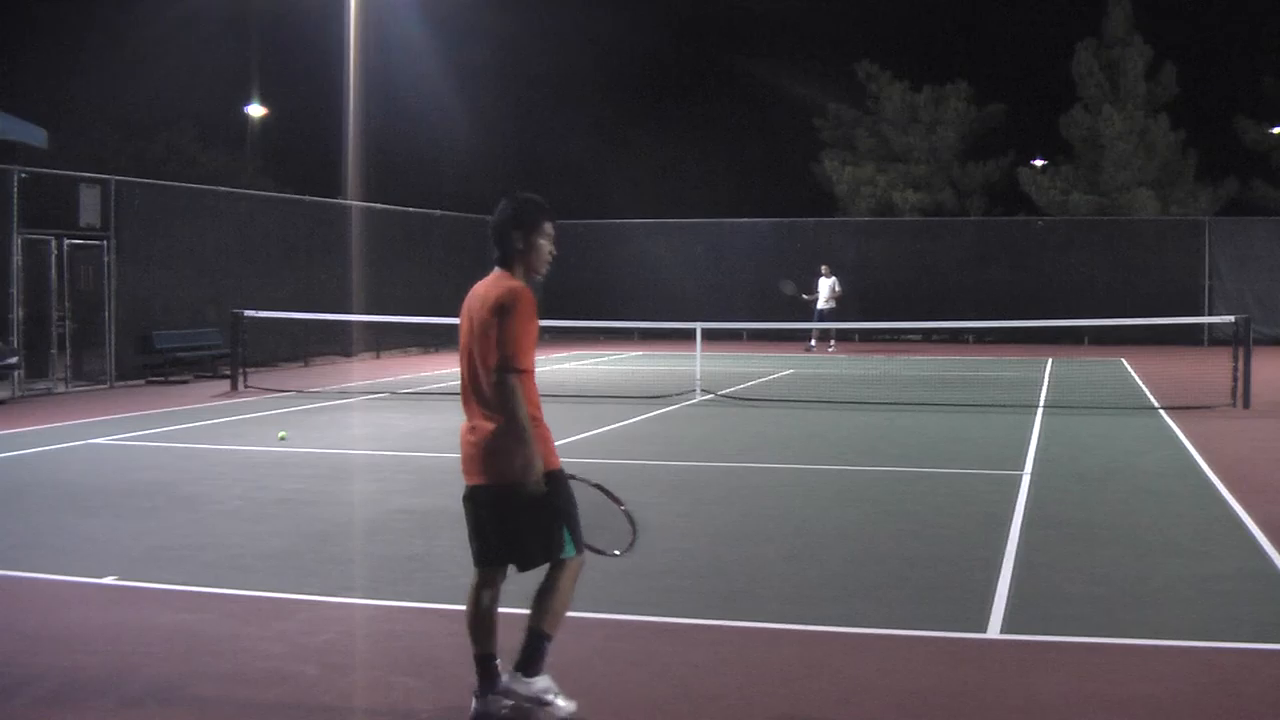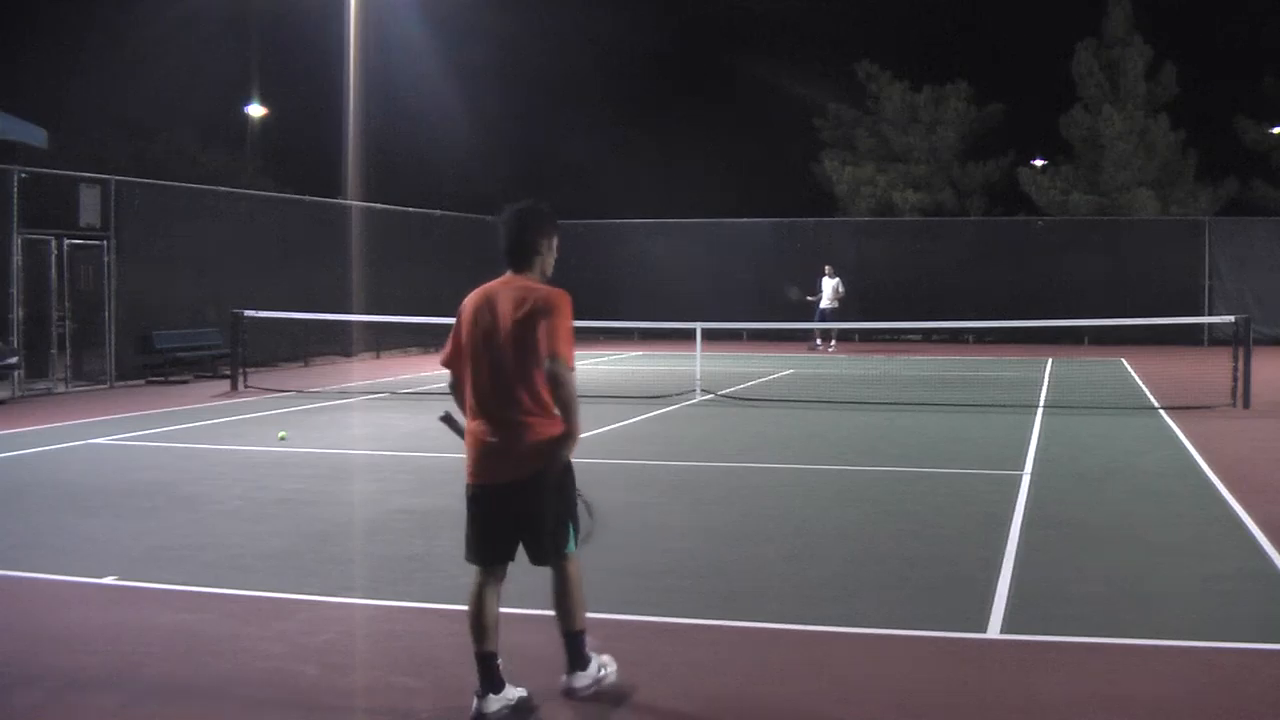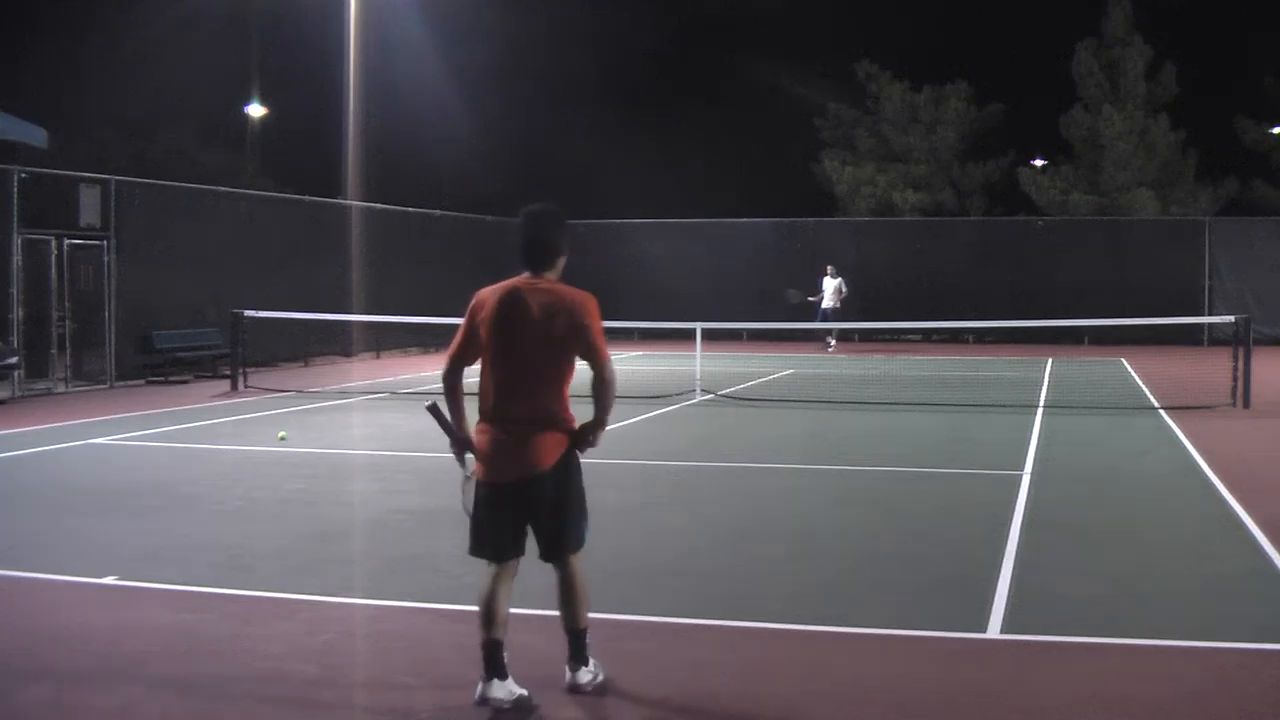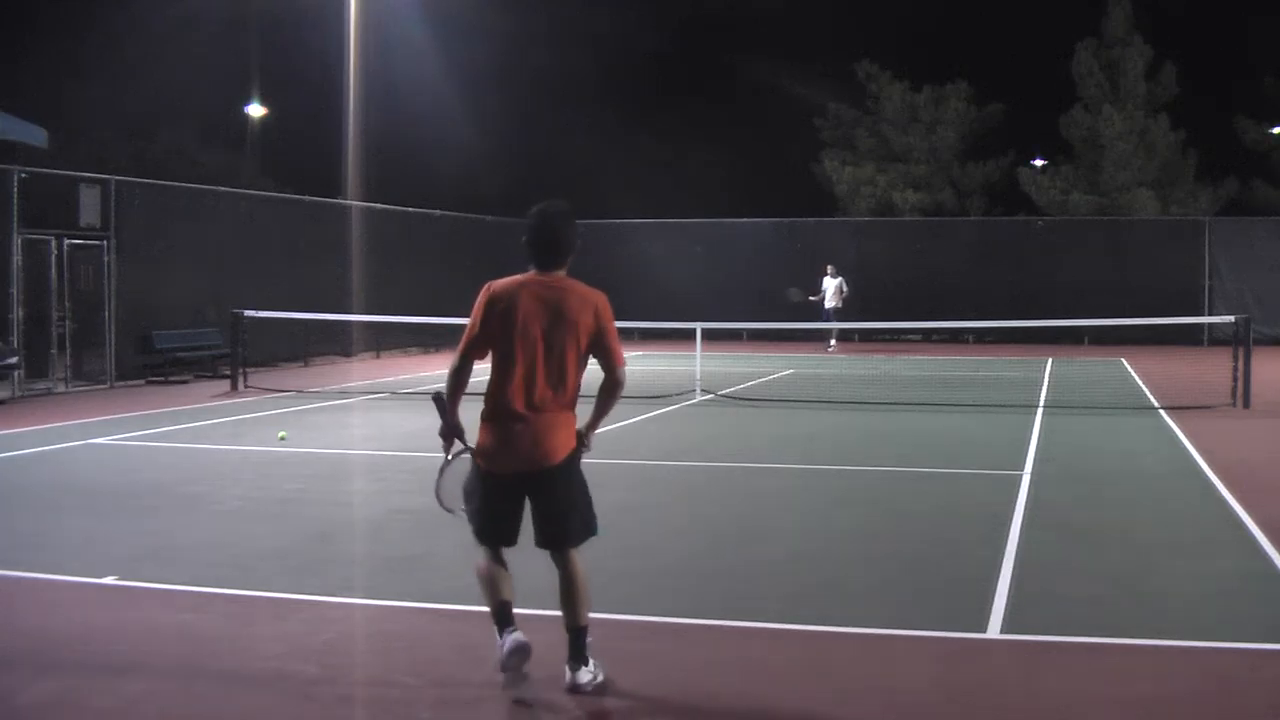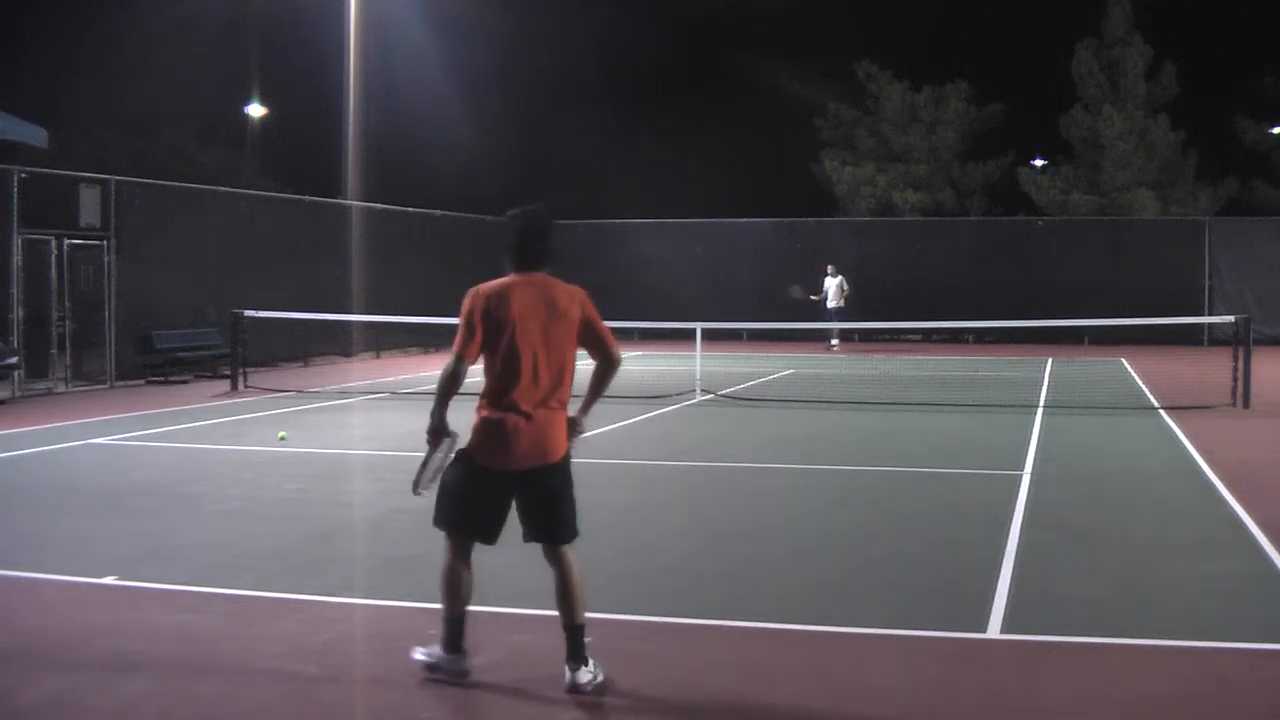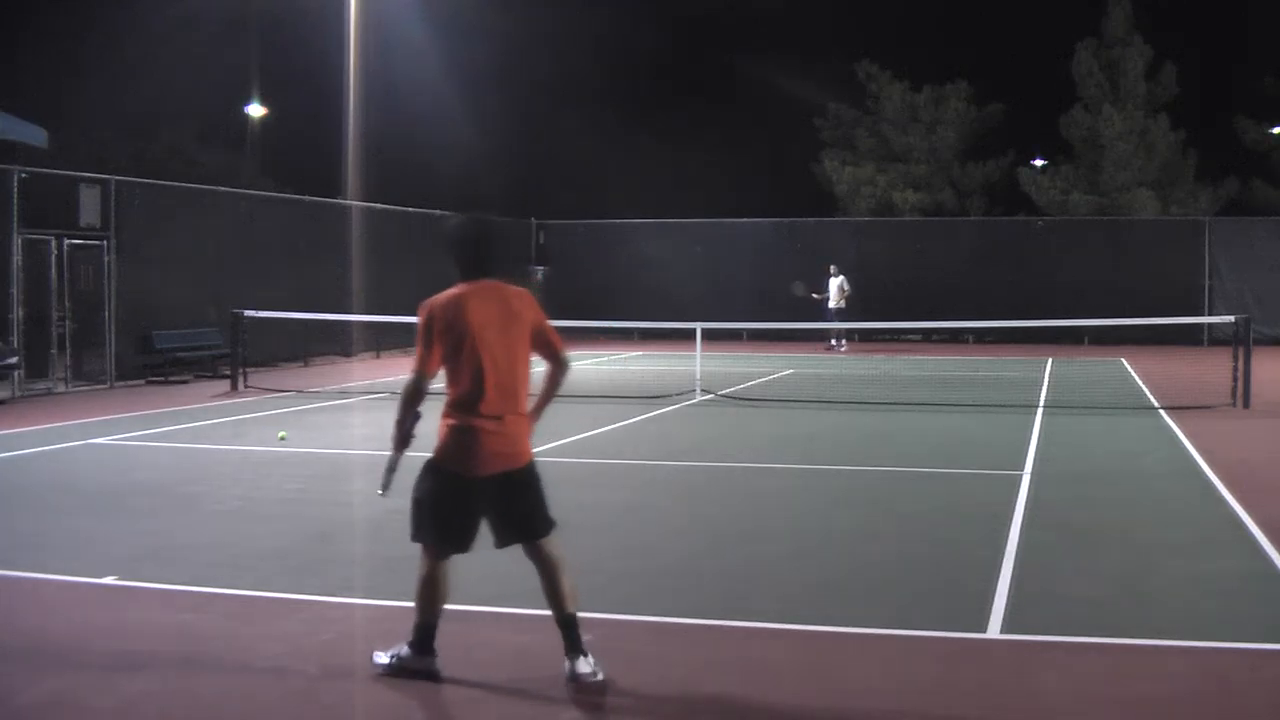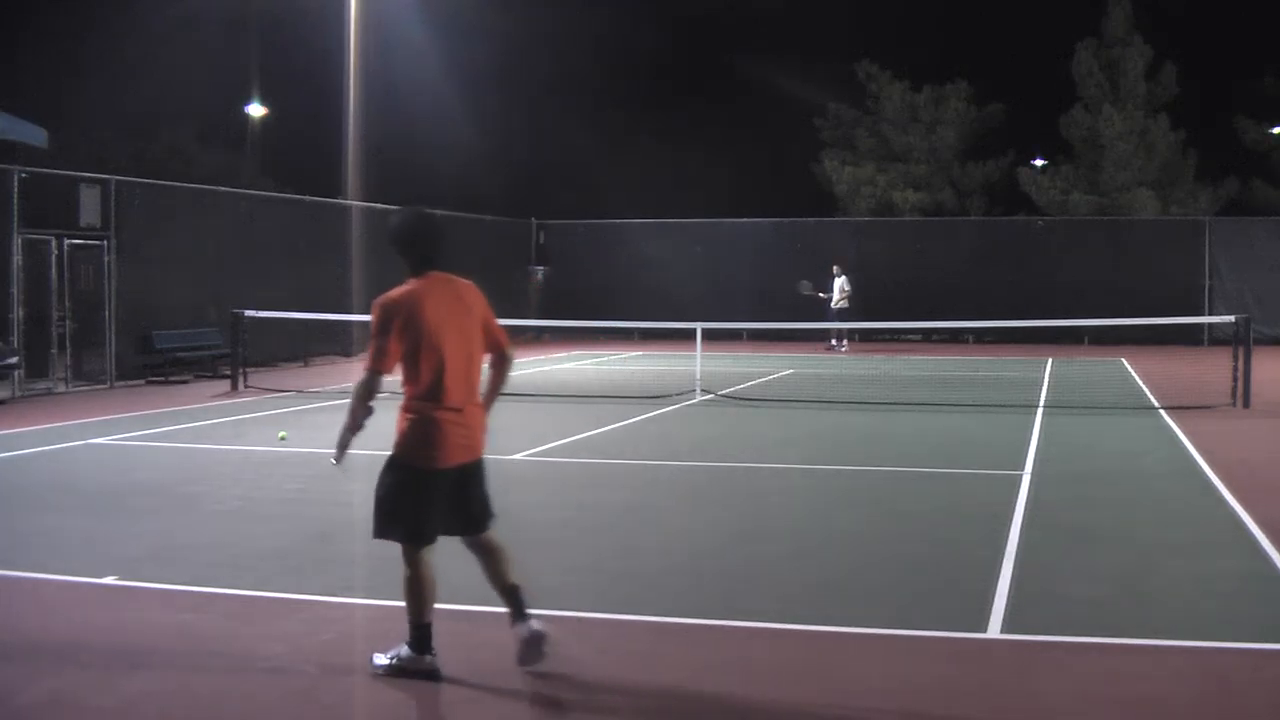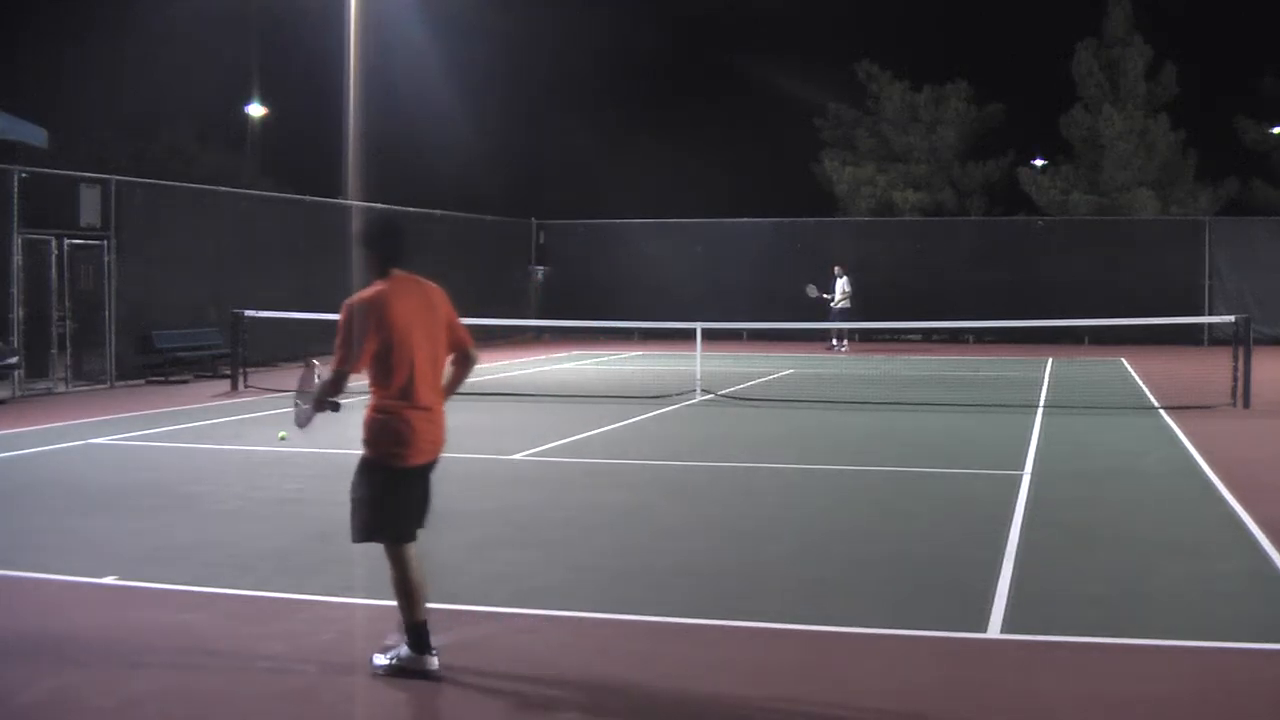
dt=0.2s
person 1, frame 1
left shoulder: (480, 291)
right shoulder: (515, 294)
right elbow: (506, 382)
right wrist: (529, 452)
left hip: (481, 456)
right hip: (516, 457)
left knee: (488, 573)
right knee: (568, 558)
right ankle: (527, 673)
person 1, frame 2
left shoulder: (474, 300)
right shoulder: (548, 300)
left elbow: (455, 376)
right elbow: (559, 374)
right wrist: (571, 432)
left hip: (484, 453)
right hip: (536, 451)
left knee: (489, 572)
right knee: (564, 559)
right ankle: (580, 666)
person 1, frame 3
left shoulder: (486, 300)
right shoulder: (577, 304)
left elbow: (451, 372)
right elbow: (604, 377)
left wrist: (461, 428)
right wrist: (596, 426)
left hip: (494, 452)
right hip: (550, 450)
left knee: (502, 566)
right knee: (567, 559)
left ankle: (494, 677)
right ankle: (580, 665)
person 1, frame 4
left shoulder: (497, 293)
right shoulder: (591, 302)
left elbow: (463, 364)
right elbow: (616, 377)
left wrist: (450, 418)
right wrist: (590, 428)
left hip: (497, 444)
right hip: (556, 446)
left knee: (490, 549)
right knee: (567, 555)
left ankle: (508, 631)
right ankle: (579, 664)
person 1, frame 5
left shoulder: (484, 297)
right shoulder: (573, 299)
left elbow: (457, 369)
right elbow: (611, 360)
left wrist: (437, 418)
right wrist: (580, 414)
left hip: (492, 443)
right hip: (549, 445)
left knee: (457, 543)
right knee: (560, 552)
left ankle: (452, 651)
right ankle: (578, 663)
person 1, frame 6
left shoulder: (440, 308)
right shoulder: (522, 301)
left elbow: (419, 382)
right elbow: (558, 361)
left wrist: (402, 429)
right wrist: (531, 414)
left hip: (461, 450)
right hip: (513, 449)
left knee: (435, 552)
right knee: (543, 549)
left ankle: (420, 652)
right ankle: (578, 655)
person 1, frame 7
left shoulder: (395, 304)
right shoulder: (470, 293)
left elbow: (373, 380)
right elbow: (503, 358)
left wrist: (352, 423)
left hip: (423, 441)
right hip: (468, 439)
left knee: (415, 548)
right knee: (479, 534)
left ankle: (420, 651)
right ankle: (523, 622)
person 1, frame 8
left shoulder: (363, 305)
right shoulder: (434, 294)
left elbow: (338, 380)
right elbow: (467, 357)
left wrist: (316, 401)
left hip: (392, 440)
right hip: (430, 435)
left knee: (397, 545)
right knee: (405, 536)
left ankle: (419, 650)
right ankle: (415, 637)
